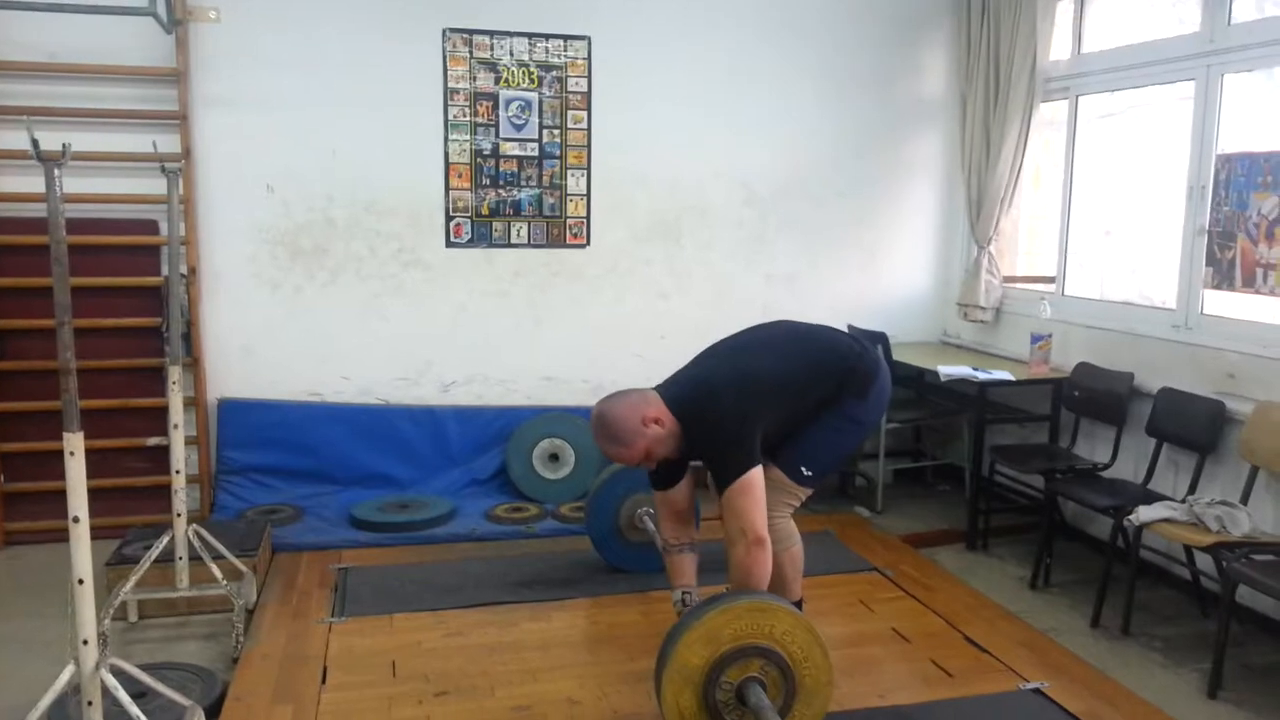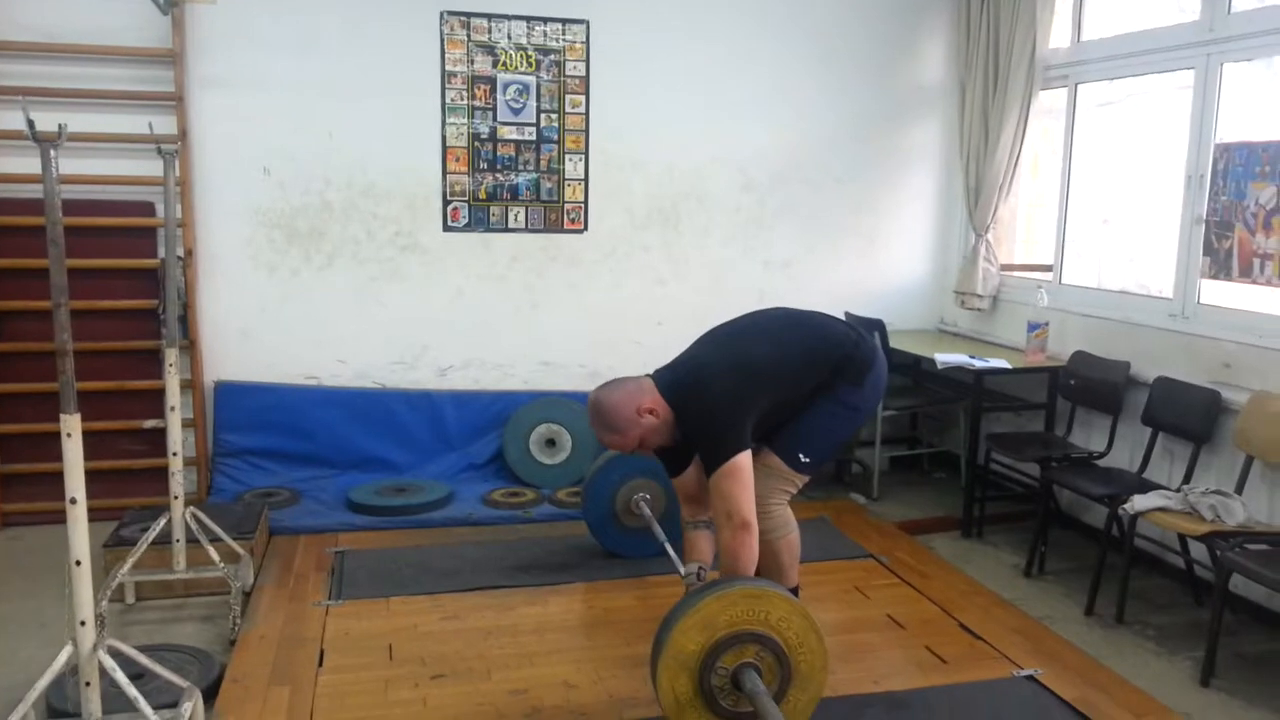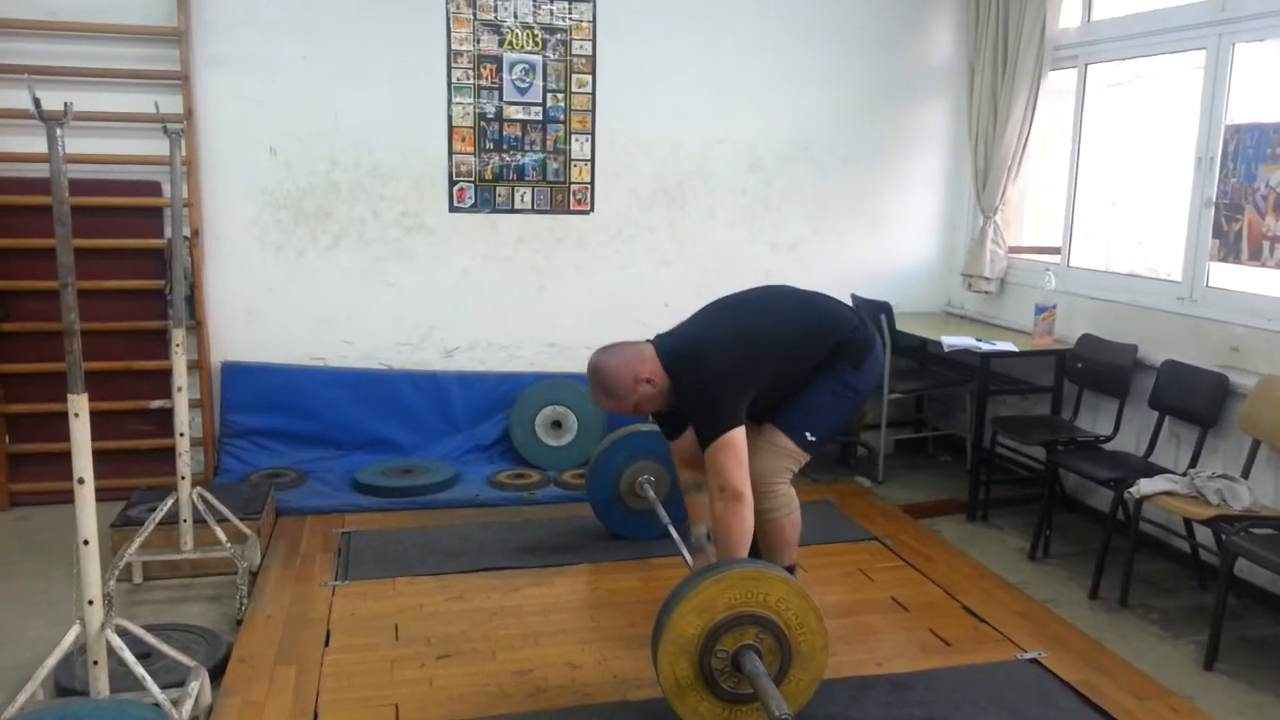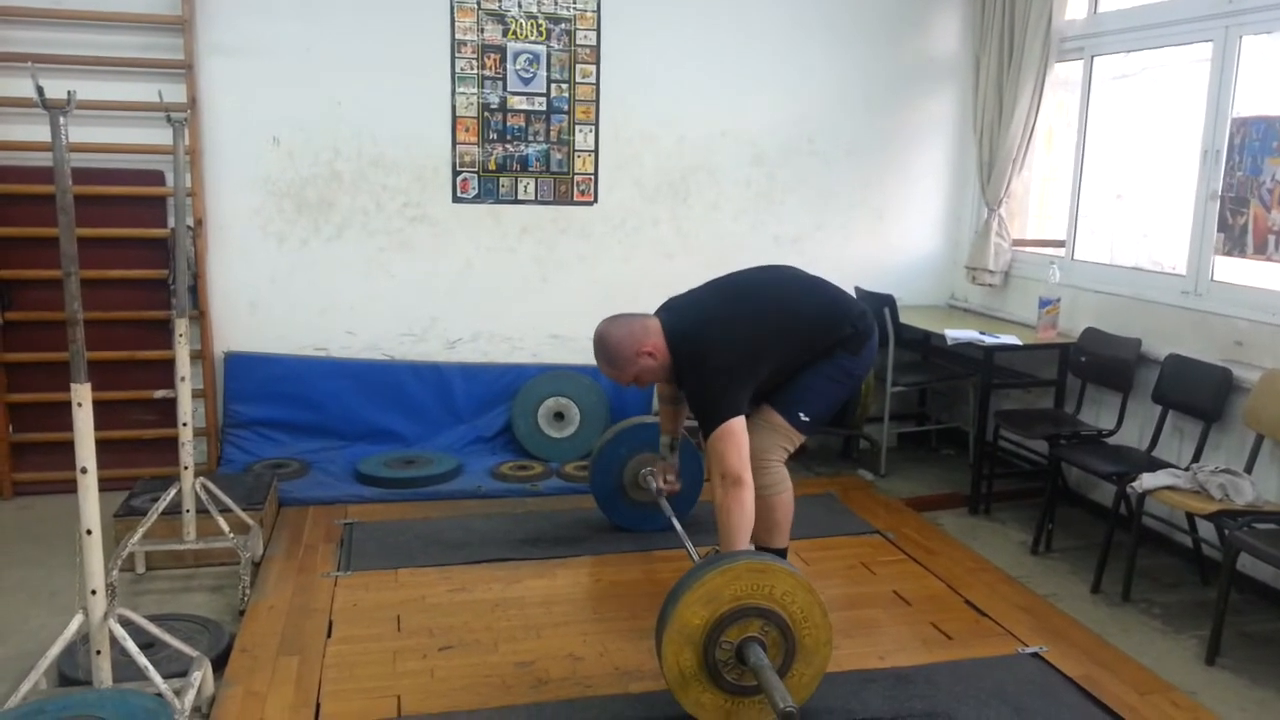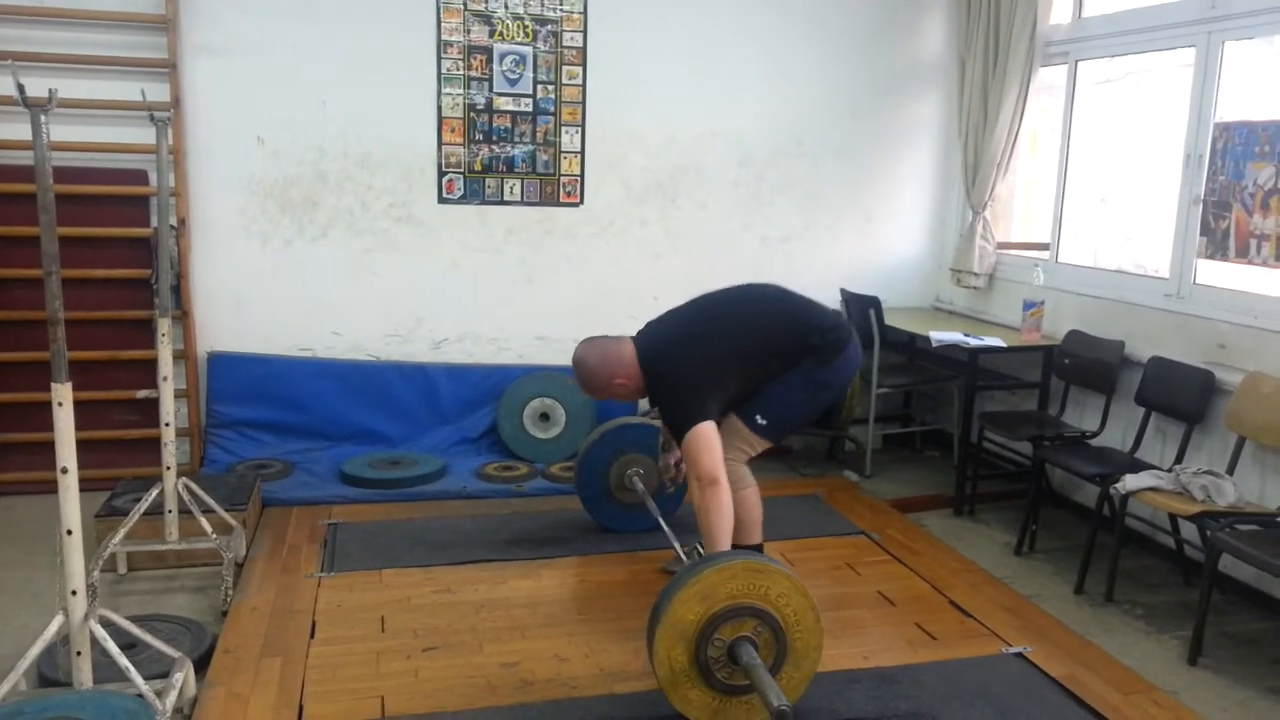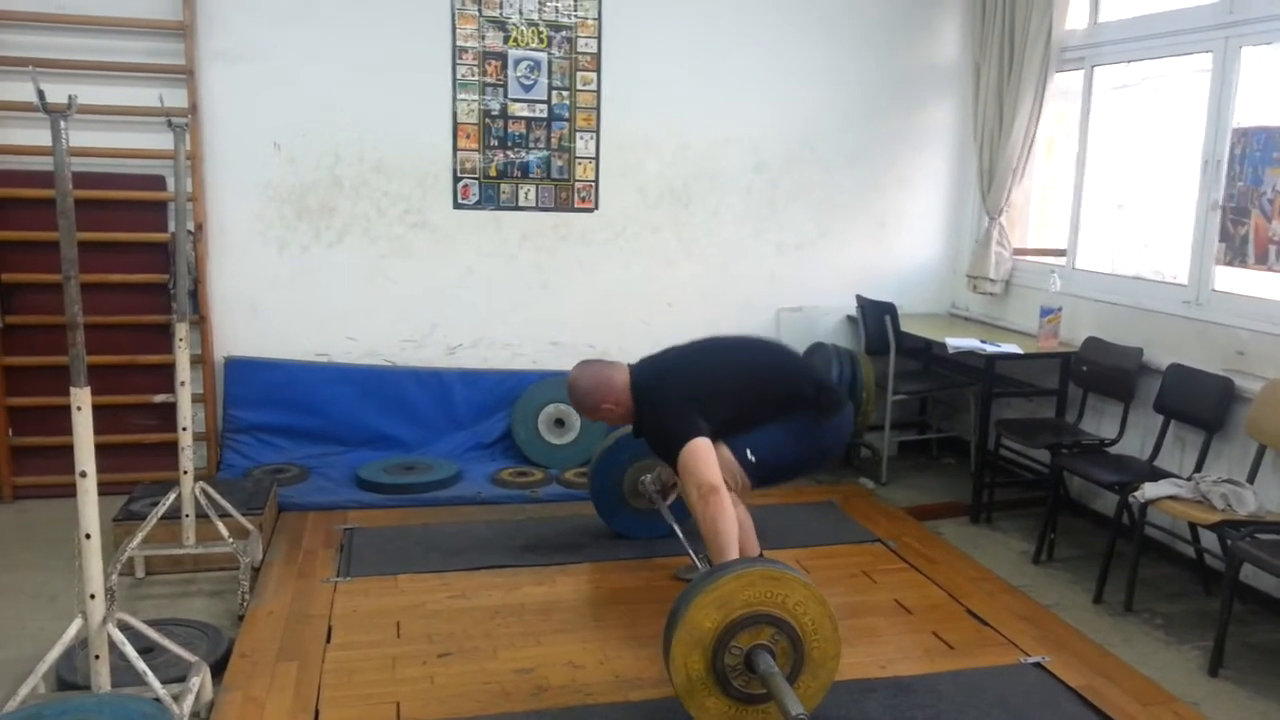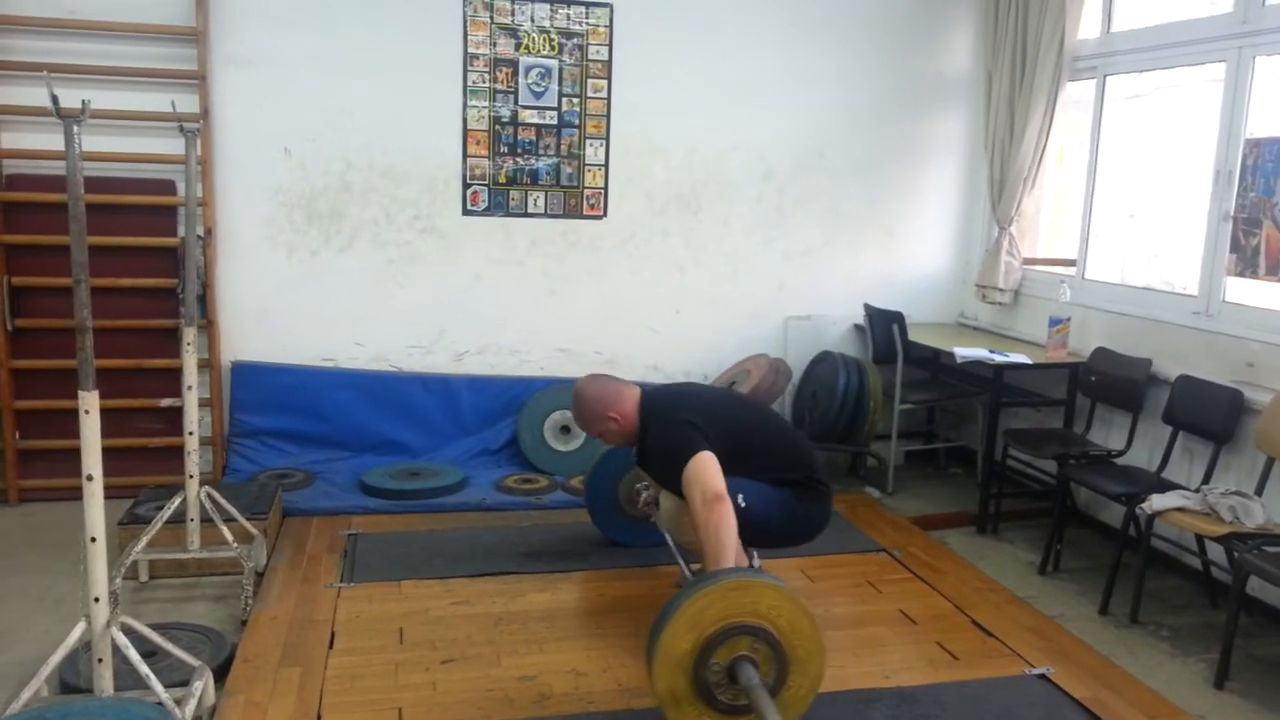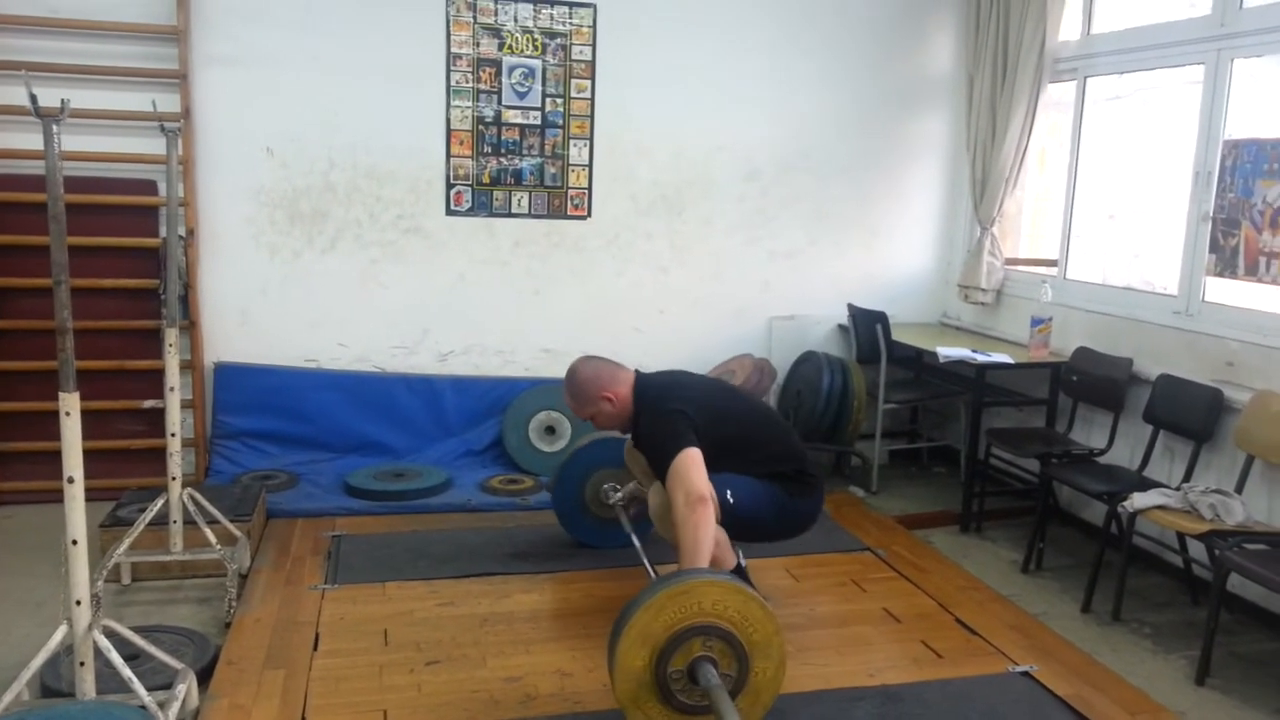
dt=0.3s
person 1, frame 1
left shoulder: (718, 423)
right shoulder: (667, 414)
left elbow: (751, 538)
right elbow: (677, 525)
right wrist: (687, 608)
left hip: (856, 383)
right hip: (801, 380)
left knee: (767, 508)
right knee: (735, 493)
person 1, frame 2
left shoulder: (710, 410)
right shoulder: (668, 408)
left elbow: (738, 520)
right elbow: (695, 504)
right wrist: (695, 585)
left hip: (852, 372)
right hip: (803, 368)
left knee: (763, 492)
right knee: (734, 482)
person 1, frame 3
left shoulder: (708, 380)
right shoulder: (665, 361)
left elbow: (731, 493)
right elbow: (691, 466)
right wrist: (701, 543)
left hip: (848, 355)
right hip: (796, 354)
left knee: (765, 471)
right knee: (732, 462)
person 1, frame 4
left shoulder: (710, 361)
right shoulder: (665, 327)
left elbow: (732, 478)
right elbow: (672, 390)
right wrist: (668, 450)
left hip: (846, 342)
right hip: (794, 334)
left knee: (762, 451)
right knee: (729, 446)
right ankle: (751, 550)
person 1, frame 5
left shoulder: (677, 377)
right shoulder: (650, 346)
left elbow: (708, 480)
right wrist: (673, 439)
left hip: (827, 354)
right hip: (795, 345)
left knee: (724, 456)
right knee: (711, 448)
right ankle: (713, 550)
person 1, frame 6
left shoulder: (664, 406)
right shoulder: (649, 379)
left elbow: (708, 491)
left hip: (821, 416)
right hip: (800, 400)
left knee: (708, 480)
right ankle: (727, 561)
person 1, frame 7
left shoulder: (670, 429)
right shoulder: (662, 404)
left elbow: (713, 502)
left hip: (800, 503)
left knee: (680, 509)
right ankle: (738, 564)
person 1, frame 8
left shoulder: (663, 416)
right shoulder: (654, 392)
left elbow: (695, 501)
right wrist: (640, 487)
left hip: (790, 498)
left knee: (668, 501)
right knee: (637, 453)
right ankle: (726, 559)
